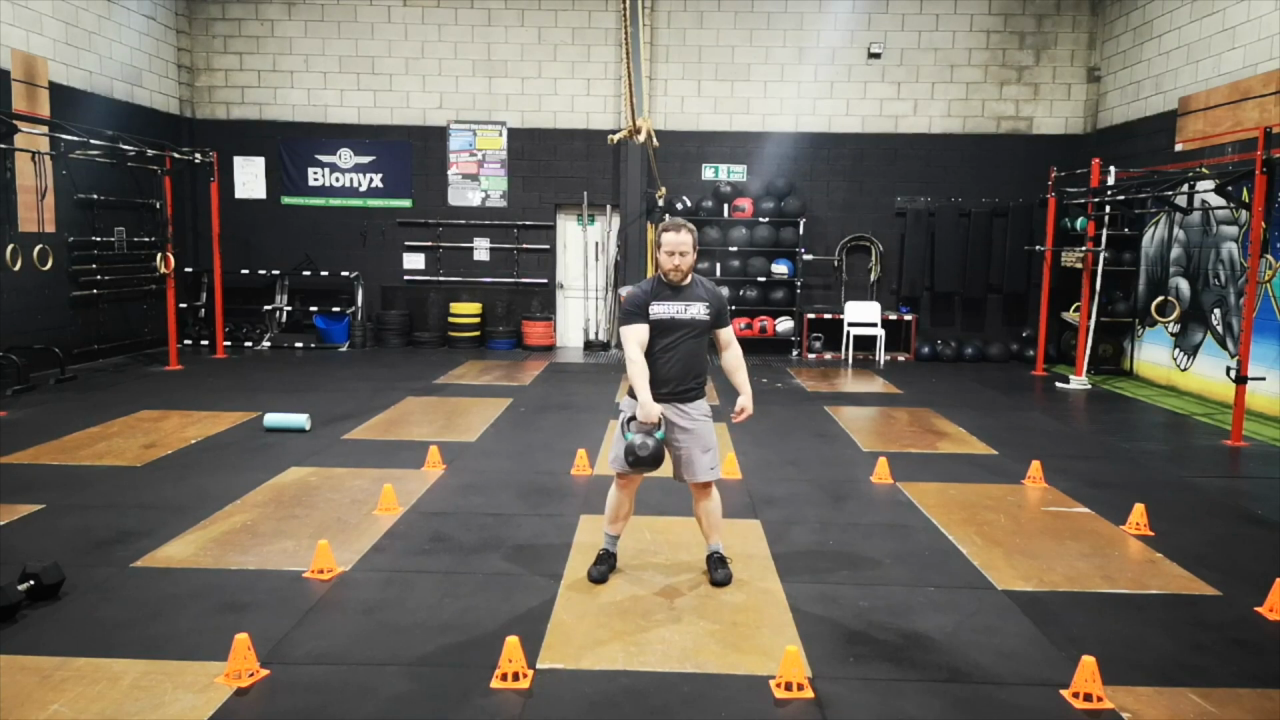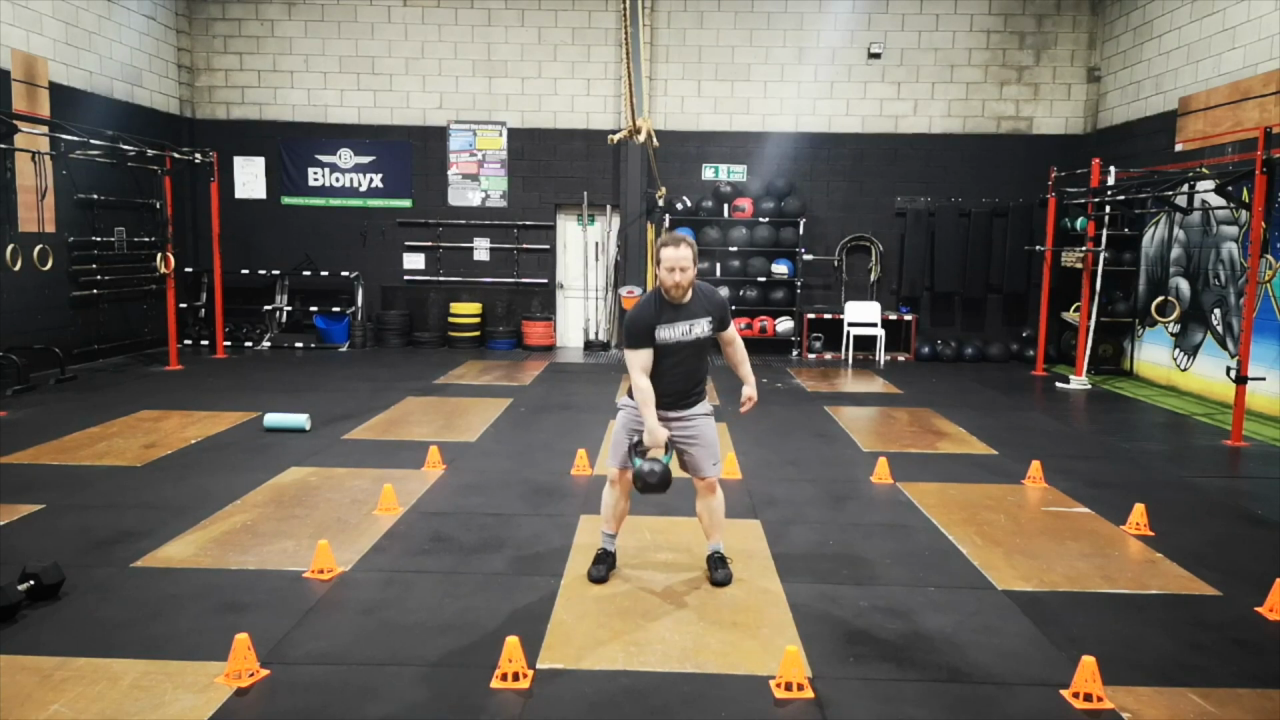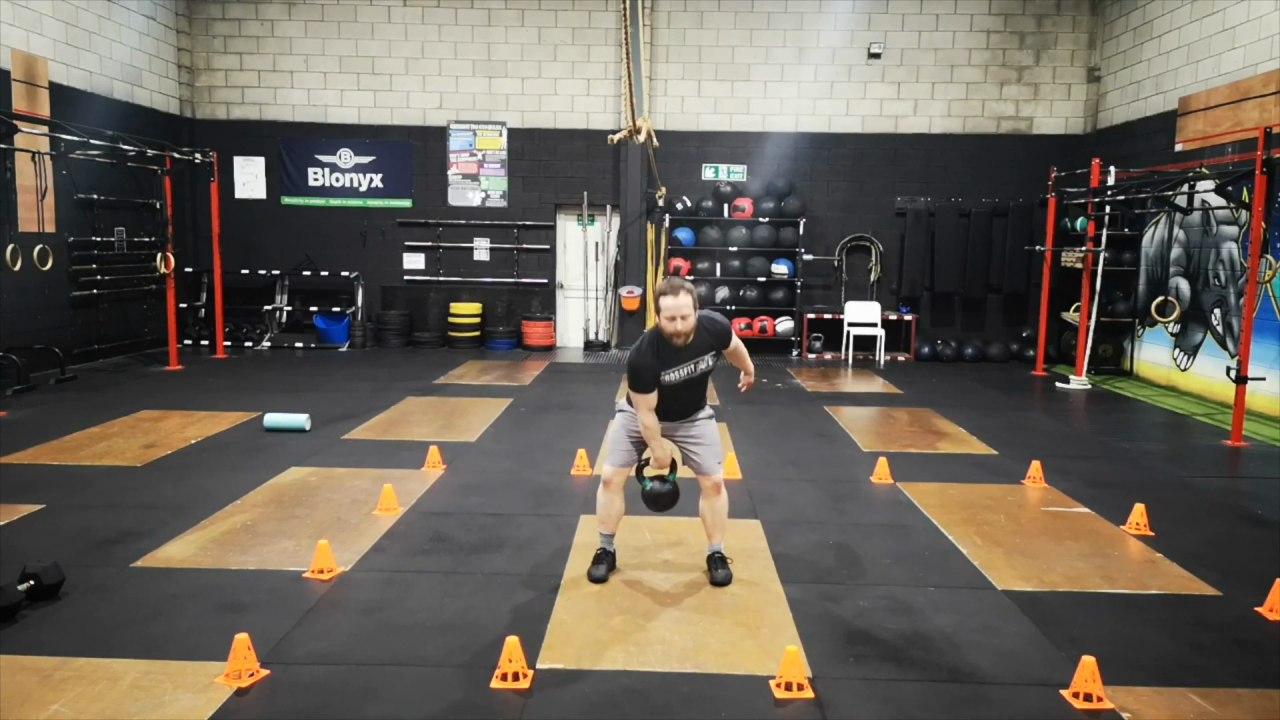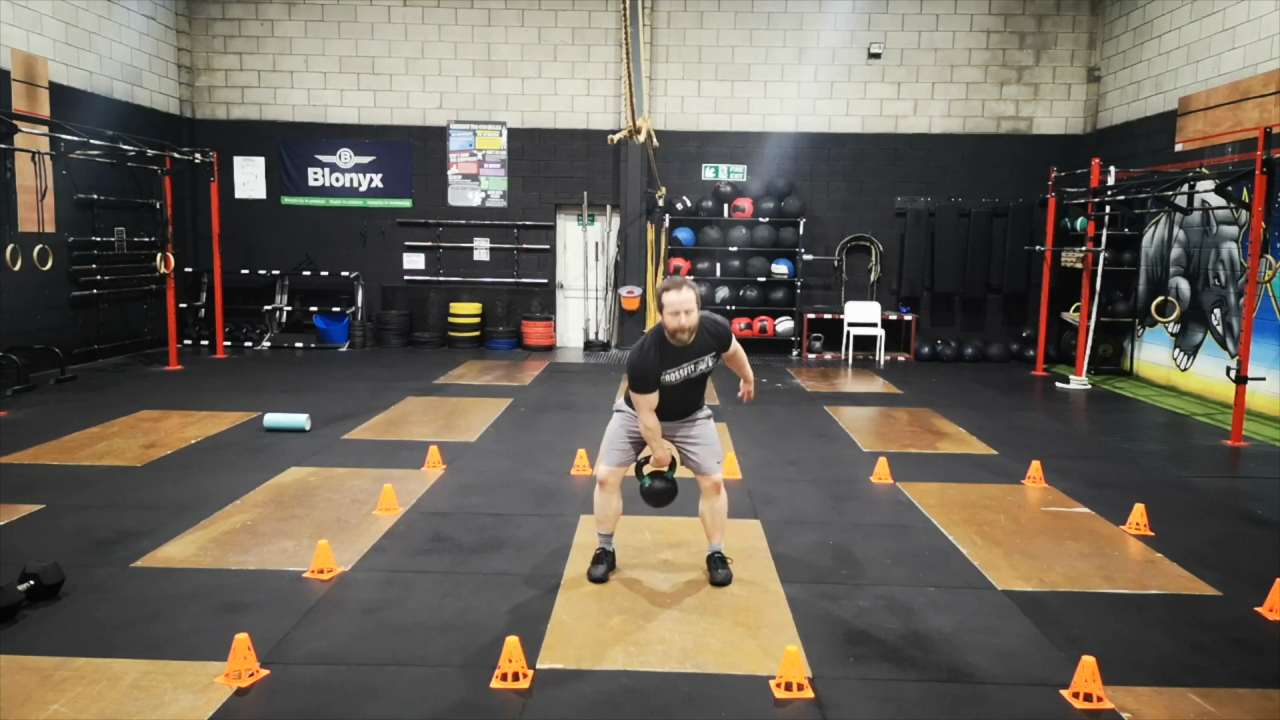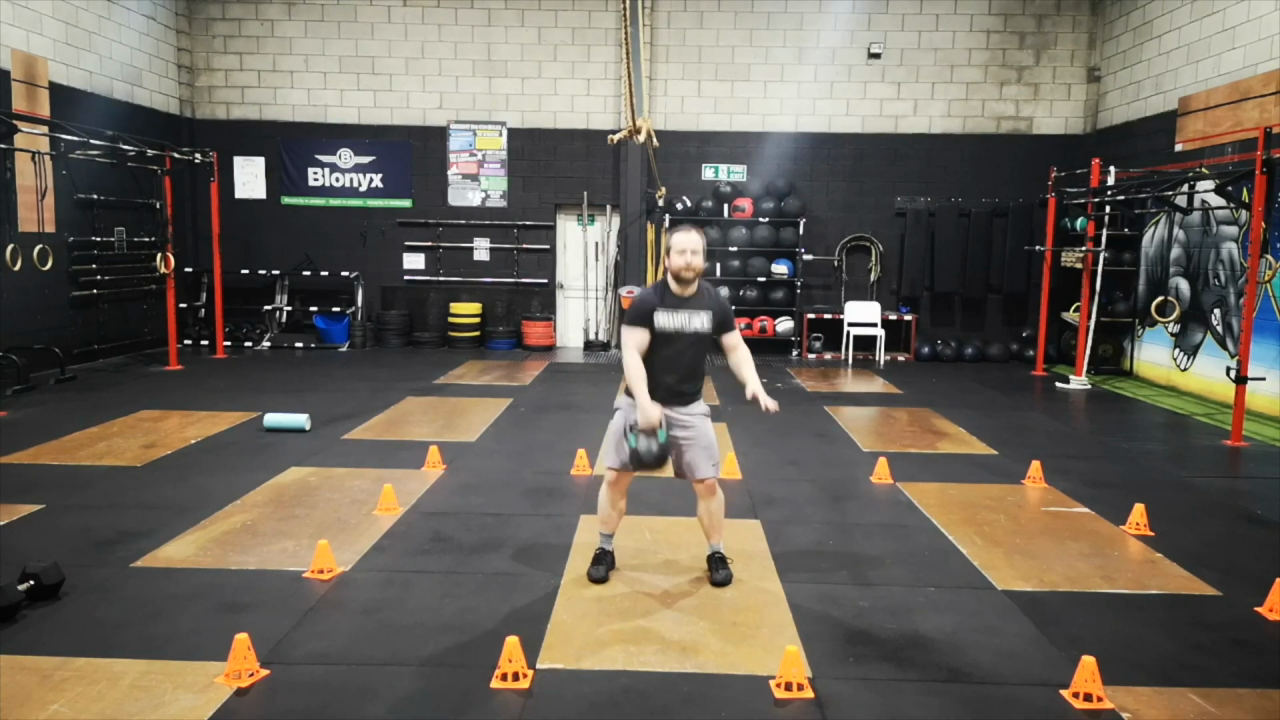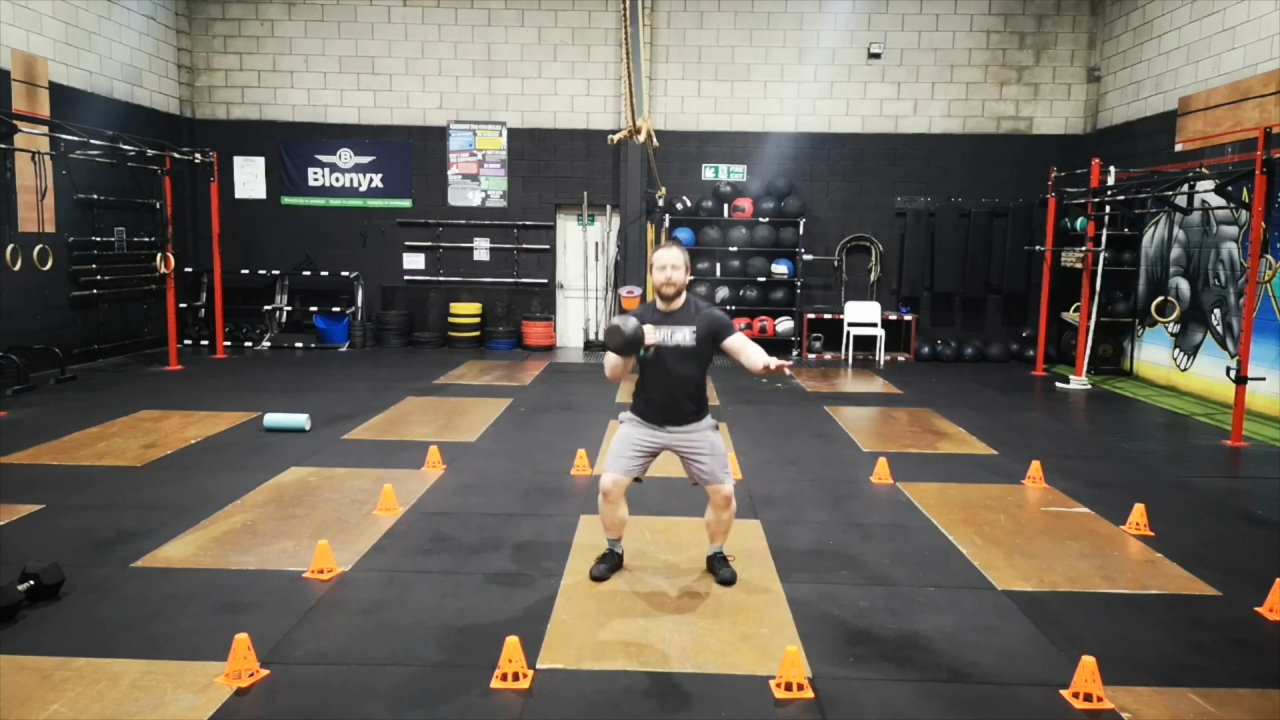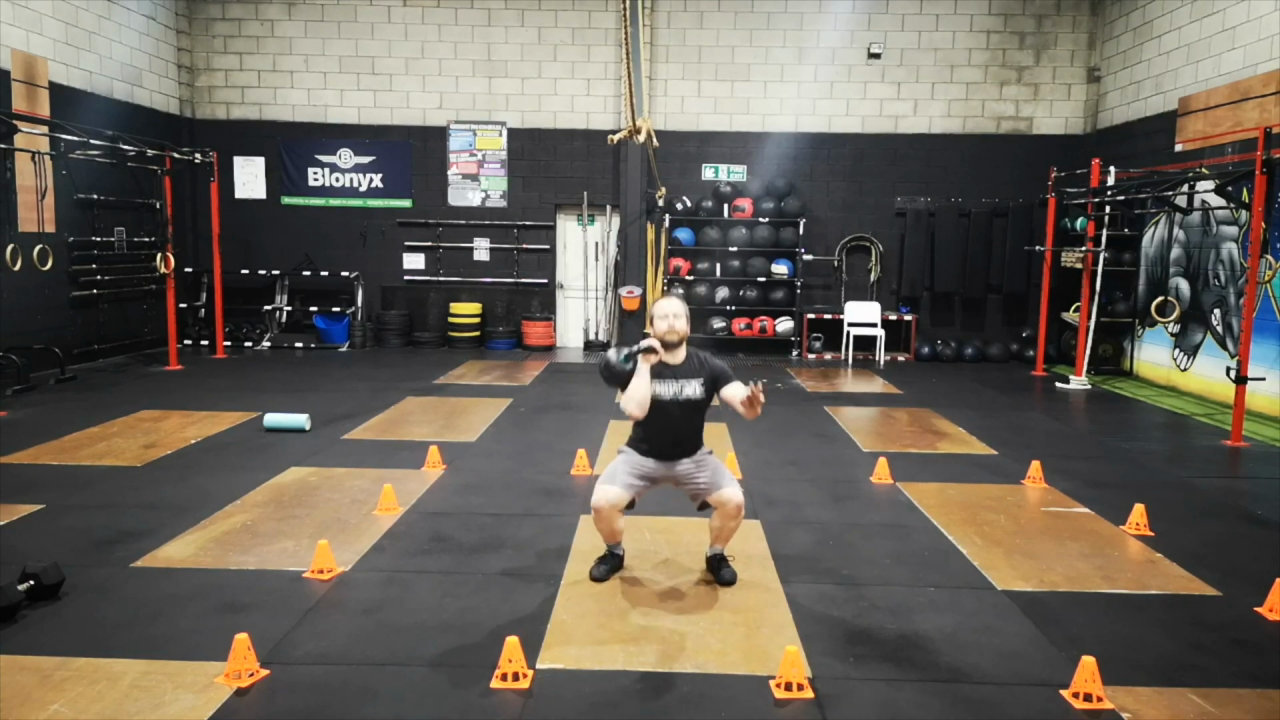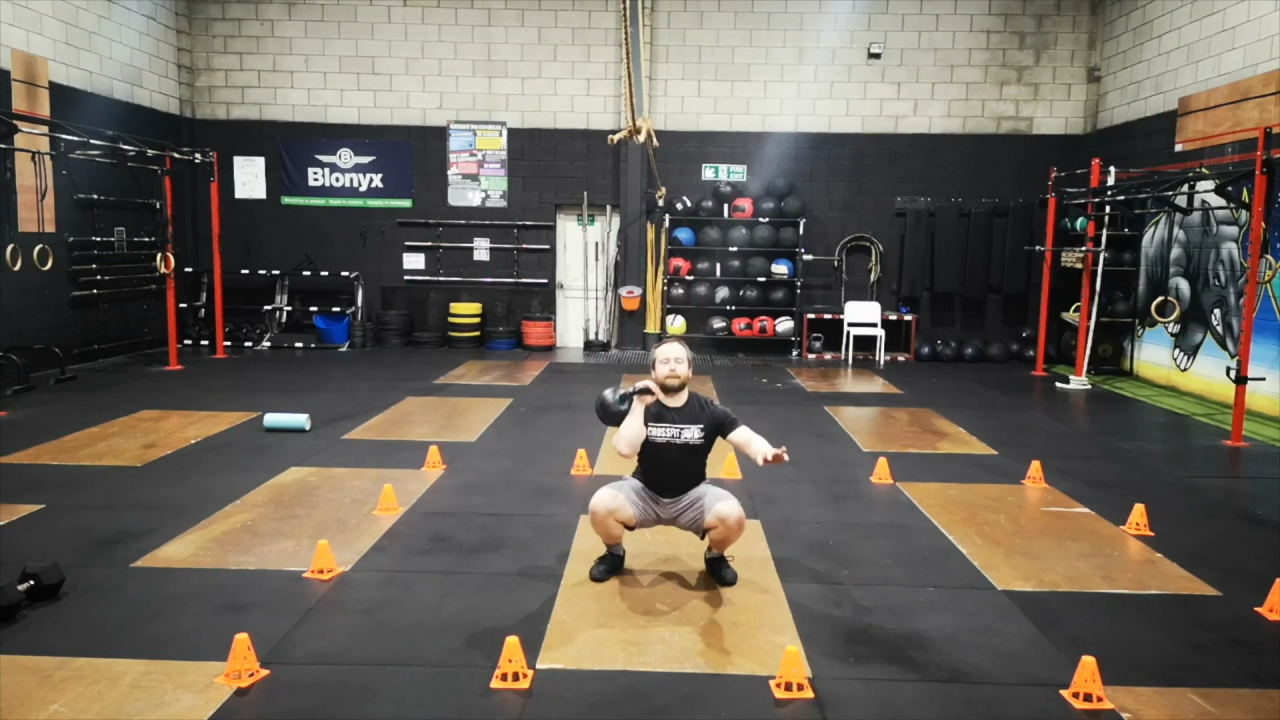
dt=0.3s
person 1, frame 1
left shoulder: (710, 295)
right shoulder: (640, 296)
left elbow: (728, 348)
right elbow: (634, 352)
left wrist: (745, 392)
right wrist: (645, 401)
left hip: (692, 407)
right hip: (643, 404)
left knee: (703, 483)
right knee: (626, 479)
left ankle: (715, 554)
right ankle: (608, 552)
person 1, frame 2
left shoulder: (712, 301)
right shoulder: (641, 314)
left elbow: (732, 342)
right elbow: (639, 376)
left wrist: (749, 381)
right wrist: (651, 425)
left hip: (692, 409)
right hip: (642, 407)
left knee: (707, 481)
right knee: (619, 476)
left ankle: (716, 554)
right ankle: (607, 551)
person 1, frame 3
left shoulder: (715, 327)
right shoulder: (643, 354)
left elbow: (734, 346)
right elbow: (645, 412)
left wrist: (748, 371)
right wrist: (658, 453)
left hip: (693, 416)
right hip: (640, 414)
left knee: (713, 480)
right knee: (611, 477)
left ankle: (716, 555)
right ankle: (606, 551)
person 1, frame 4
left shoulder: (716, 329)
right shoulder: (644, 354)
left elbow: (733, 352)
right elbow: (646, 413)
left wrist: (748, 379)
right wrist: (659, 451)
left hip: (691, 415)
right hip: (637, 414)
left knee: (713, 481)
right knee: (607, 476)
left ankle: (716, 555)
right ankle: (605, 551)
person 1, frame 5
left shoulder: (714, 303)
right shoulder: (646, 301)
left elbow: (735, 347)
right elbow: (631, 357)
left wrist: (753, 384)
right wrist: (645, 404)
left hip: (688, 409)
right hip: (640, 403)
left knee: (707, 483)
right knee: (616, 478)
left ankle: (716, 555)
right ankle: (605, 551)
person 1, frame 6
left shoulder: (708, 316)
right shoulder: (638, 318)
left elbow: (742, 347)
right elbow: (611, 373)
left wrist: (764, 362)
right wrist: (629, 351)
left hip: (694, 424)
right hip: (643, 421)
left knee: (723, 493)
right knee: (610, 486)
left ankle: (716, 555)
right ankle: (614, 551)
person 1, frame 7
left shoulder: (708, 367)
right shoulder: (641, 366)
left elbow: (744, 402)
right elbow: (635, 410)
left wrist: (750, 401)
right wrist: (645, 364)
left hip: (691, 459)
right hip: (642, 457)
left knee: (733, 501)
right knee: (602, 503)
left ankle: (716, 555)
right ankle: (614, 554)
person 1, frame 8
left shoulder: (709, 411)
right shoulder: (642, 408)
left elbow: (746, 438)
right elbow: (625, 449)
left wrist: (764, 451)
right wrist: (639, 405)
left hip: (692, 494)
right hip: (645, 491)
left knee: (733, 517)
right knee: (599, 506)
left ankle: (715, 557)
right ankle: (614, 554)
